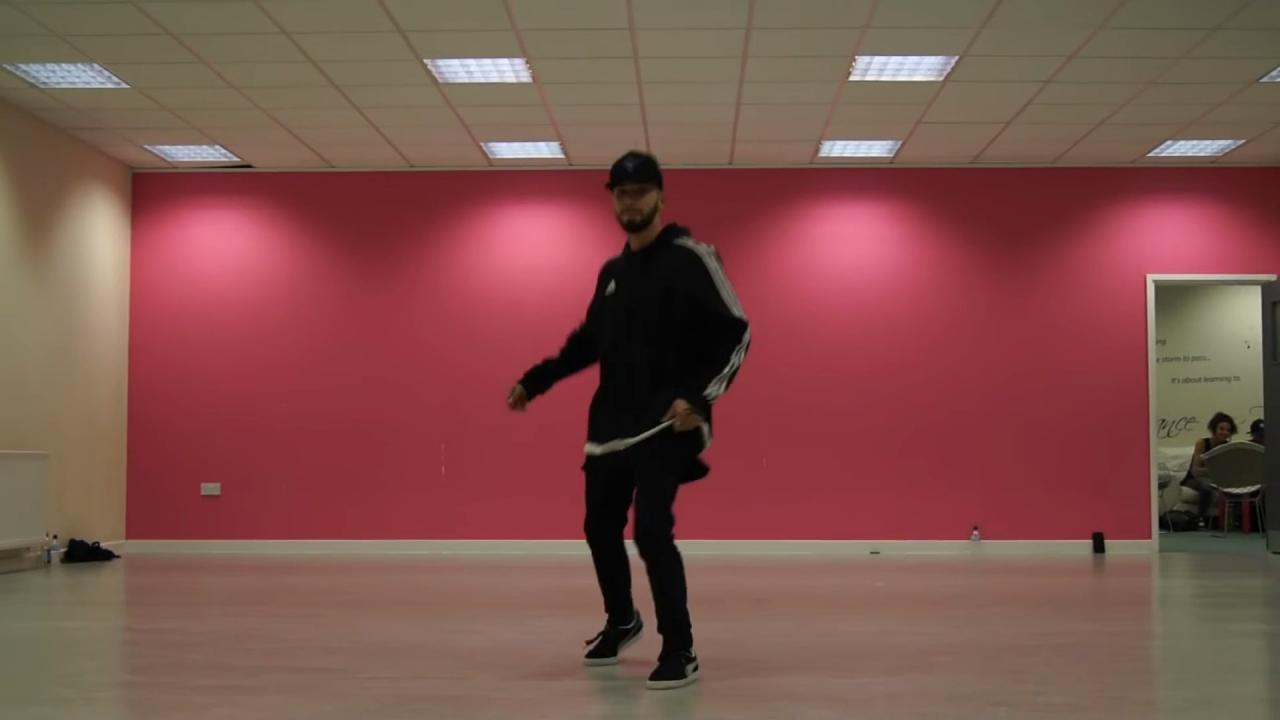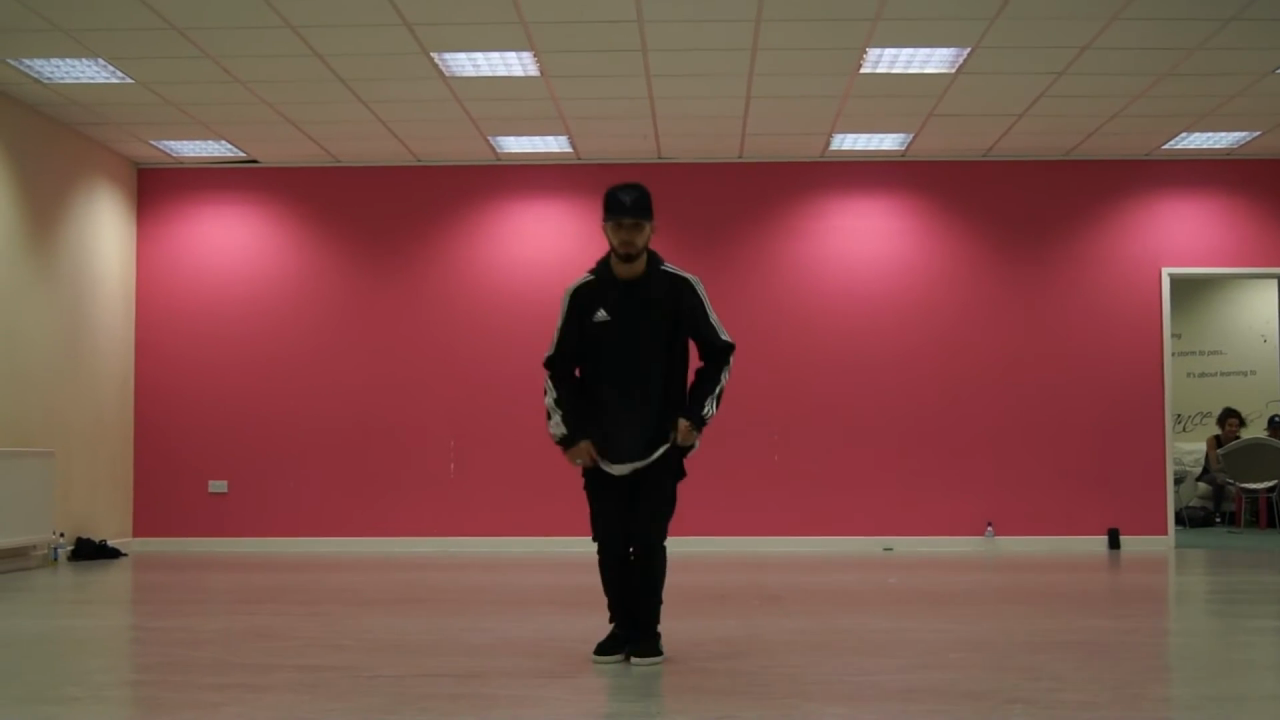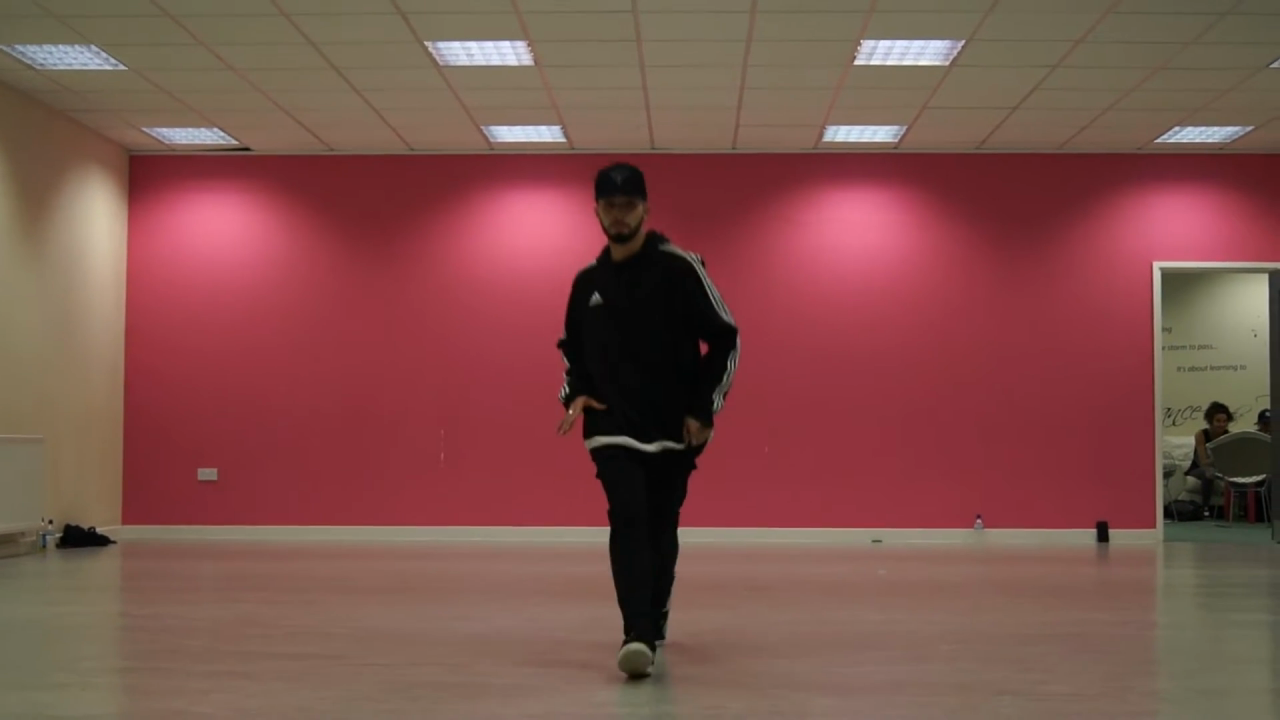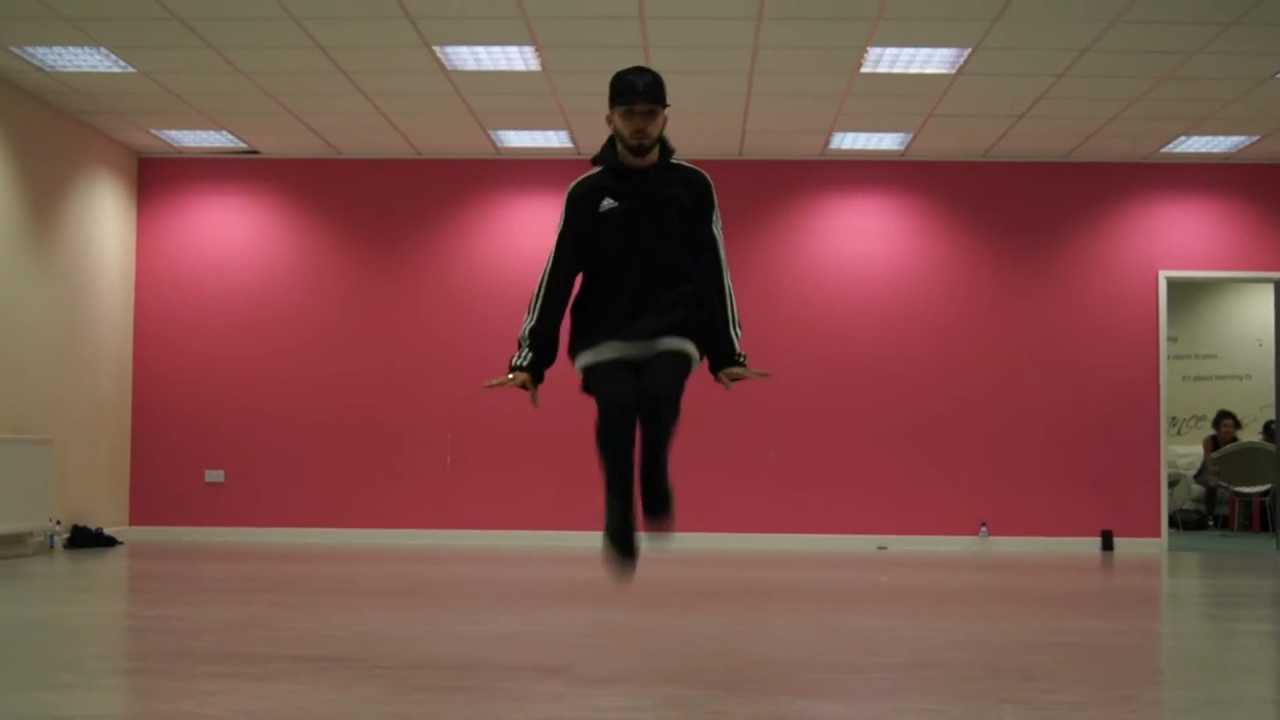
dt=0.7s
person 1, frame 1
left shoulder: (692, 257)
right shoulder: (612, 272)
left elbow: (735, 334)
right elbow: (587, 343)
left wrist: (700, 395)
right wrist: (534, 381)
left hip: (667, 425)
right hip: (610, 426)
left knee: (651, 530)
right knee: (600, 528)
left ankle: (679, 651)
right ankle: (622, 620)
person 1, frame 2
left shoulder: (680, 287)
right shoulder: (583, 294)
left elbow: (719, 354)
right elbow: (558, 368)
left wrist: (696, 414)
right wrist: (570, 433)
left hip: (662, 441)
right hip: (603, 446)
left knee: (648, 539)
right knee: (611, 541)
left ankle: (647, 631)
right ankle: (622, 627)
person 1, frame 3
left shoulder: (681, 267)
right shoulder: (587, 281)
left elbow: (727, 339)
right elbow: (574, 349)
left wrist: (704, 408)
right wrist: (574, 393)
left hip: (673, 427)
right hip: (613, 428)
left knee: (660, 525)
right knee: (627, 520)
left ankle: (654, 607)
right ankle: (638, 634)
person 1, frame 4
left shoulder: (692, 183)
right shoulder: (587, 191)
left elbow: (713, 273)
right elbow: (558, 275)
left wrist: (727, 353)
right wrist: (531, 359)
left hip: (671, 335)
right hip: (606, 340)
left knee: (658, 394)
right knee: (616, 405)
left ankle: (654, 490)
right ankle: (620, 519)
